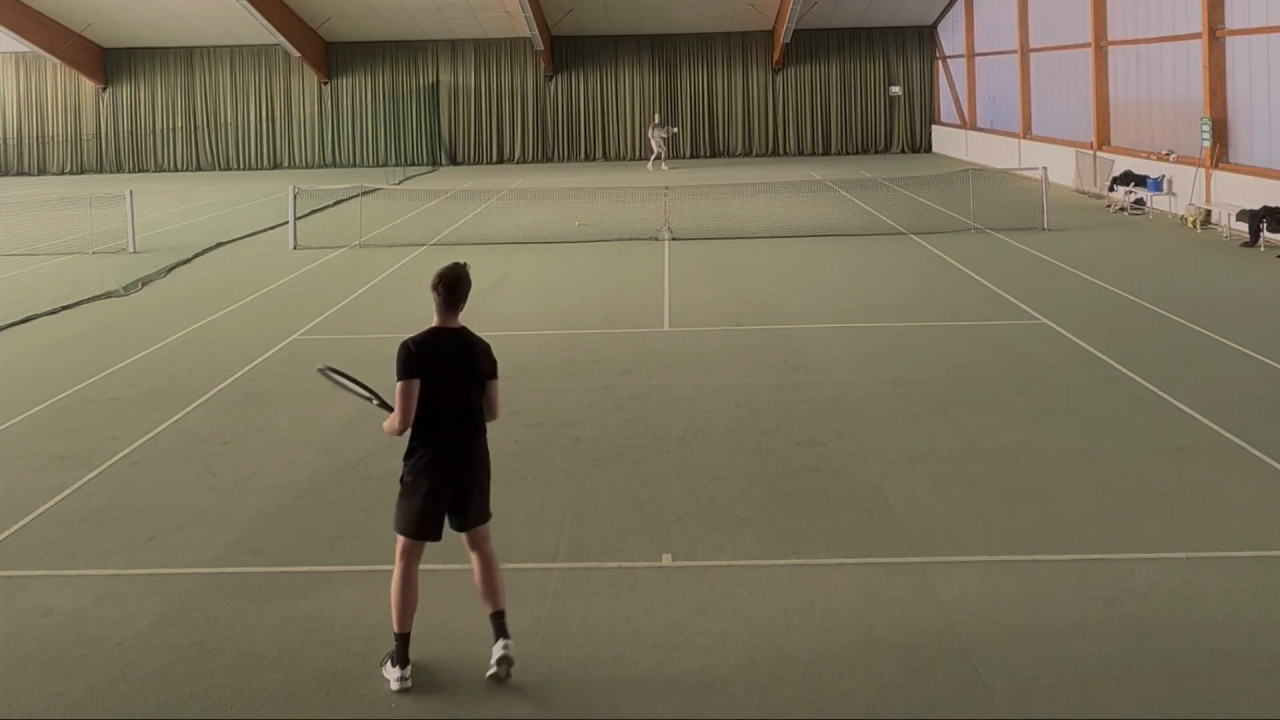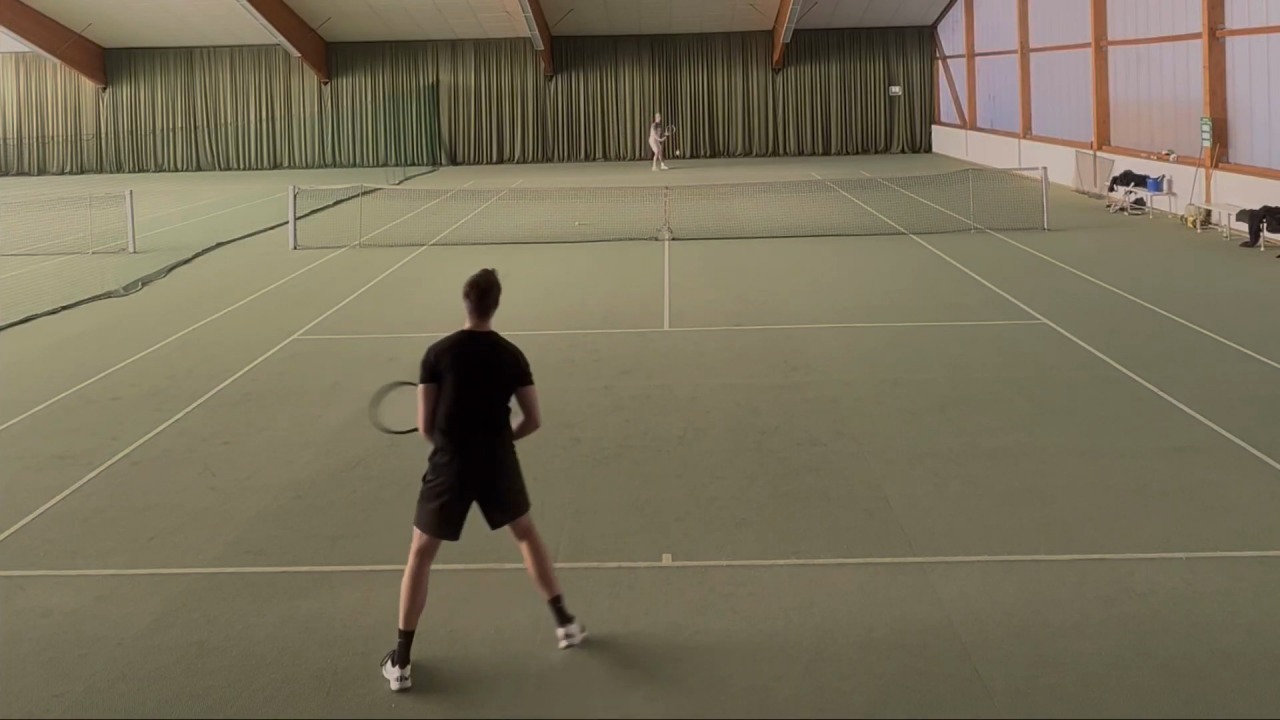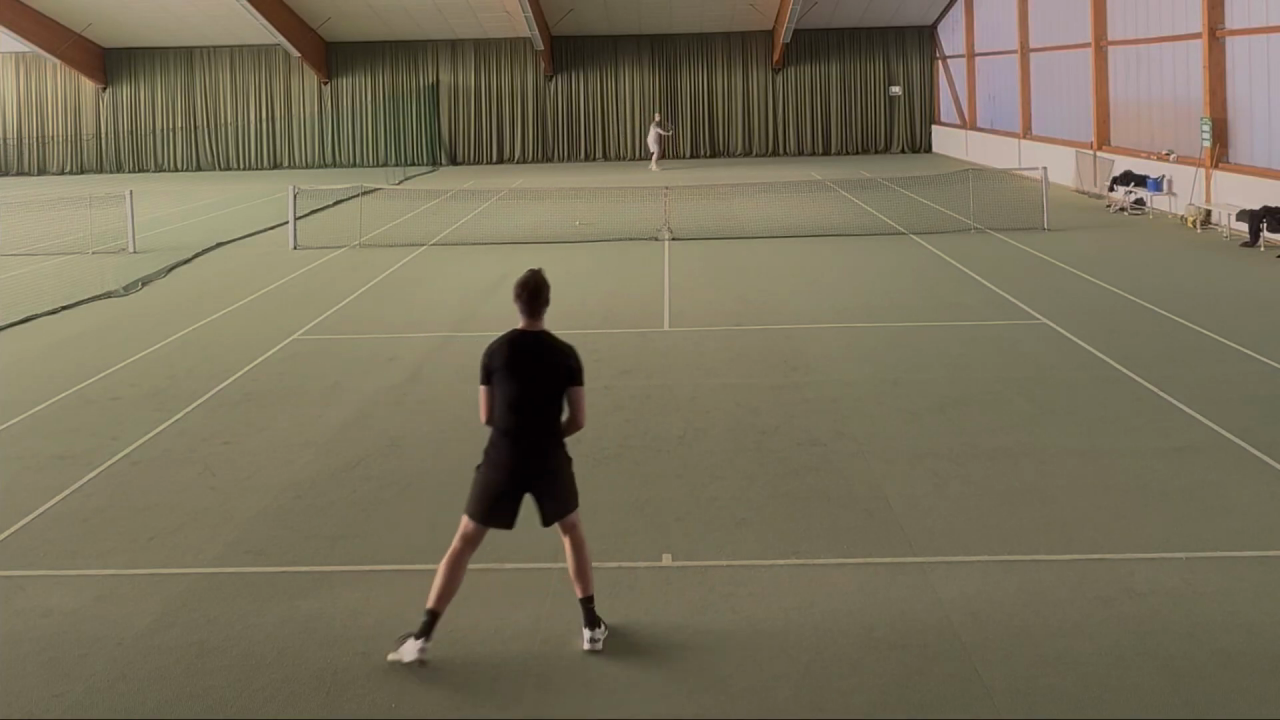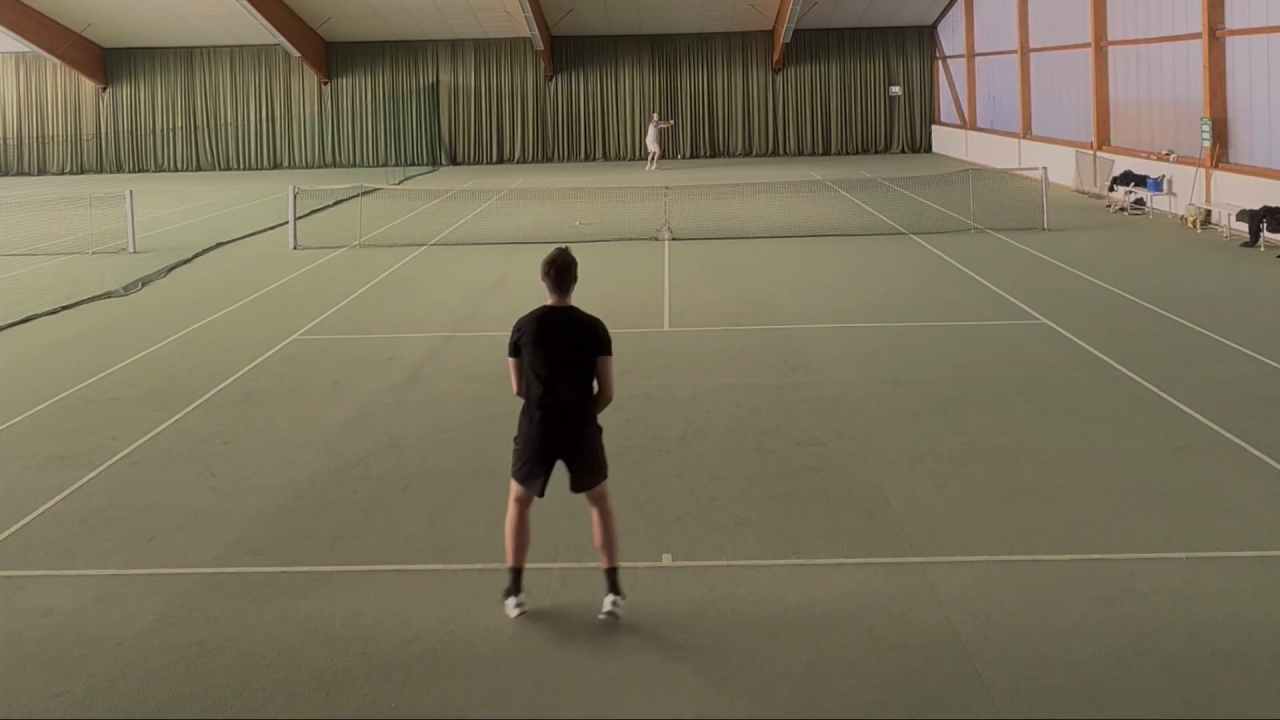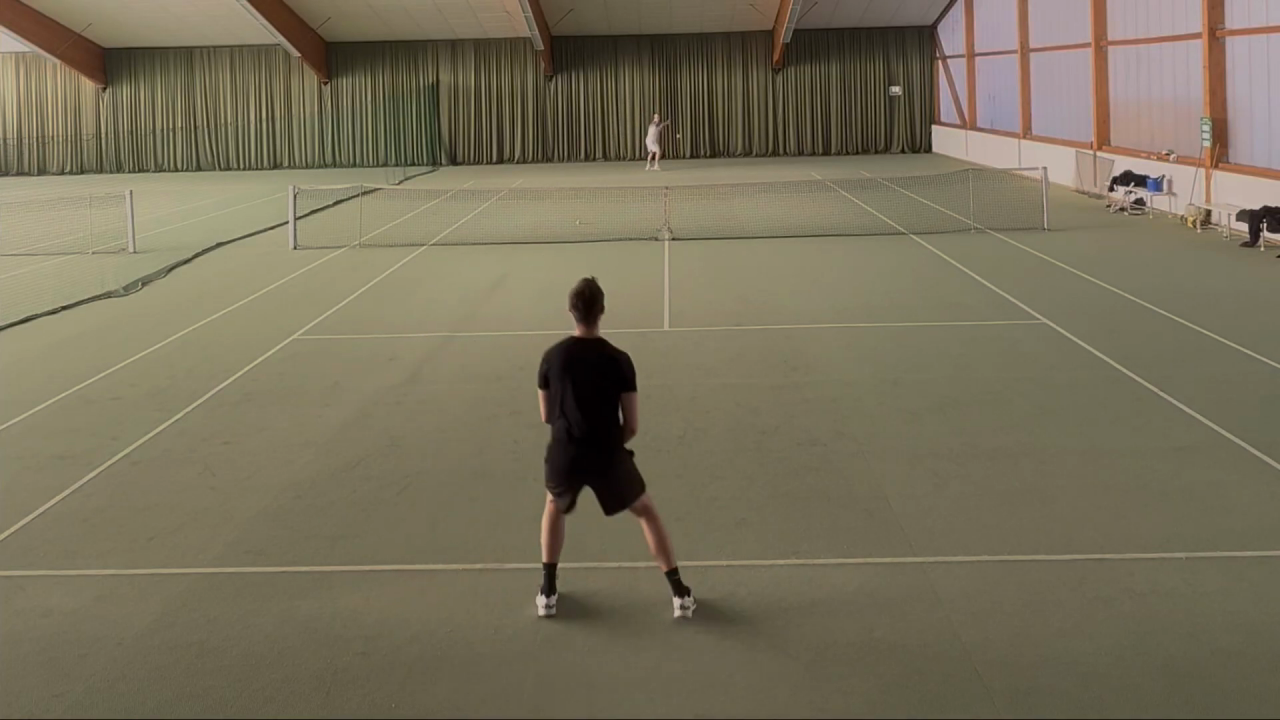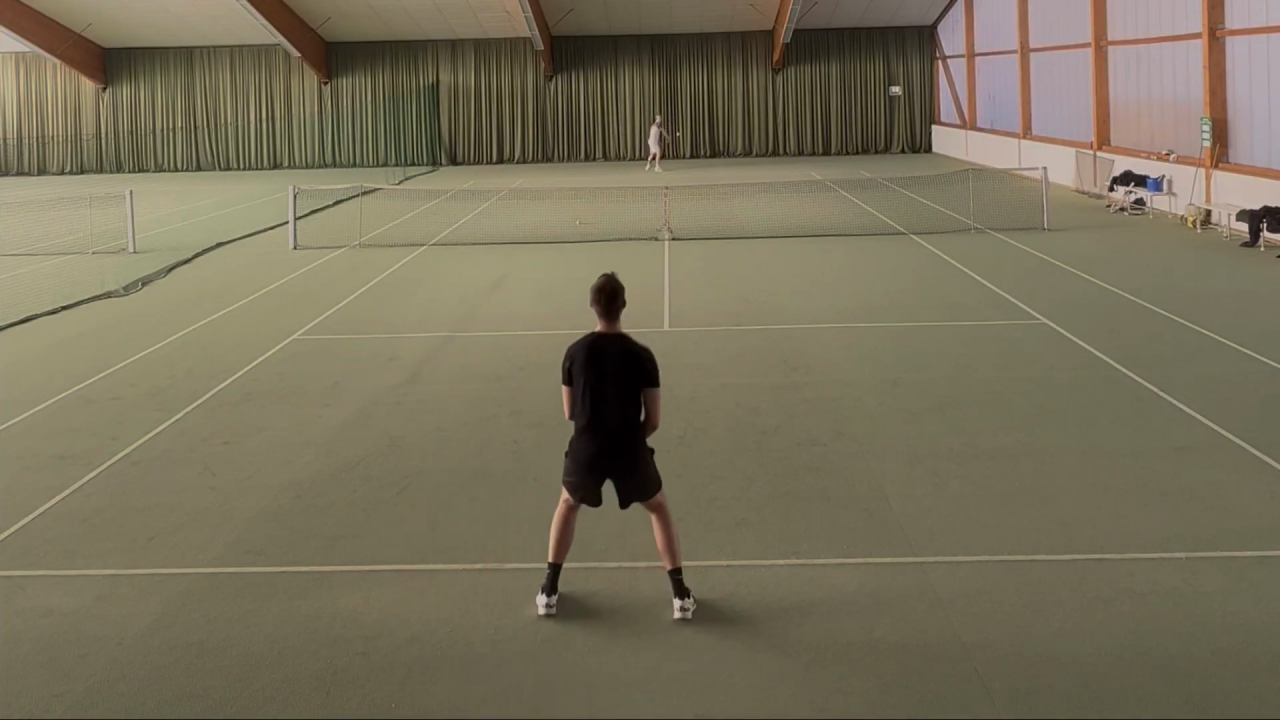
dt=0.2s
person 1, frame 1
left shoulder: (412, 350)
right shoulder: (481, 349)
left elbow: (401, 423)
right elbow: (491, 412)
left wrist: (392, 422)
left hip: (426, 467)
right hip: (472, 463)
left knee: (407, 560)
right knee: (480, 547)
left ankle: (399, 662)
right ankle: (501, 638)
person 1, frame 2
left shoulder: (438, 353)
right shoulder: (512, 355)
left elbow: (426, 426)
right elbow: (534, 421)
left hip: (449, 468)
right hip: (497, 466)
left knee: (420, 558)
right knee: (528, 536)
left ankle: (400, 660)
right ankle: (565, 622)
person 1, frame 3
left shoulder: (495, 351)
right shoulder: (566, 355)
left elbow: (486, 417)
right elbow: (577, 421)
left hip: (503, 460)
right hip: (550, 462)
left knee: (464, 544)
right knee: (572, 531)
left ankle: (422, 636)
right ankle: (591, 625)
person 1, frame 4
left shoulder: (523, 326)
right shoulder: (594, 329)
left elbow: (518, 389)
right elbow: (607, 393)
left hip: (535, 430)
right hip: (577, 430)
left knee: (519, 503)
right knee: (599, 504)
left ankle: (515, 593)
right ankle: (612, 593)
person 1, frame 5
left shoulder: (552, 357)
right shoulder: (619, 361)
left elbow: (547, 417)
right elbow: (631, 425)
left hip: (563, 457)
right hip: (607, 458)
left knee: (553, 509)
right knee: (647, 513)
left ankle: (548, 591)
right ankle: (679, 593)
person 1, frame 6
left shoulder: (575, 352)
right shoulder: (642, 356)
left elbow: (571, 413)
right elbow: (653, 419)
left hip: (586, 452)
right hip: (629, 452)
left knee: (567, 505)
right knee: (659, 509)
left ankle: (549, 592)
right ankle: (681, 595)
